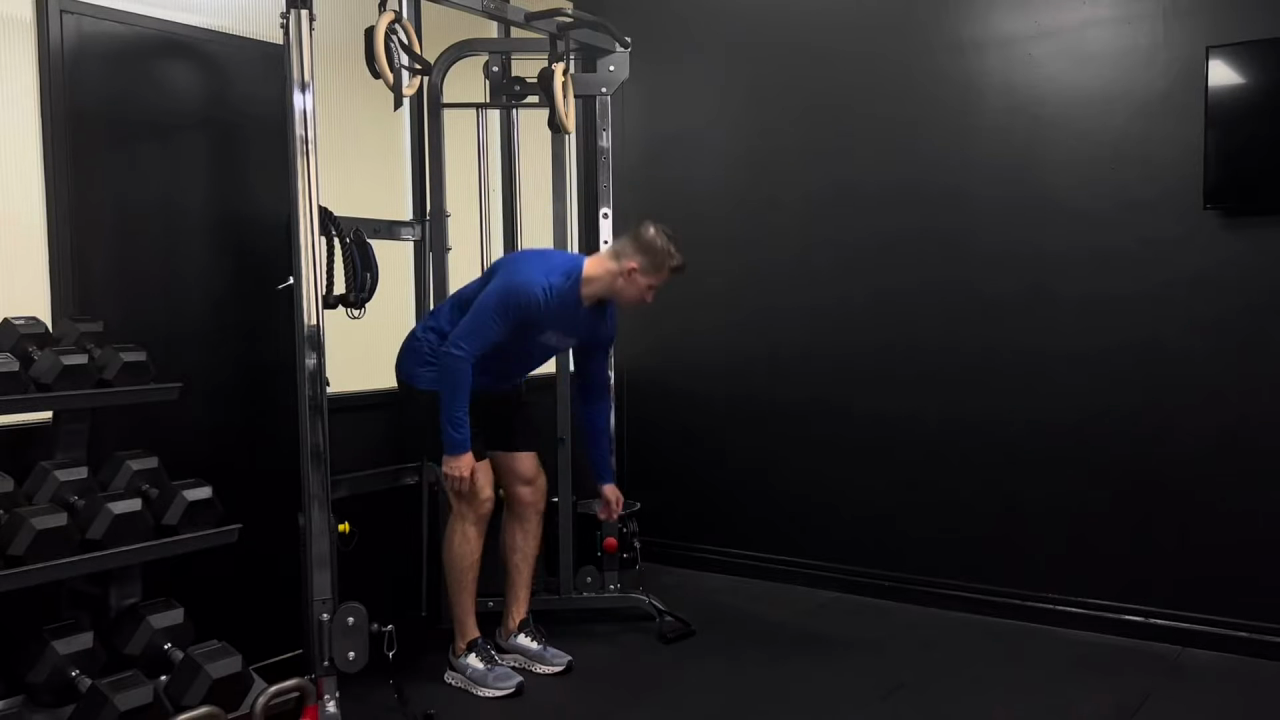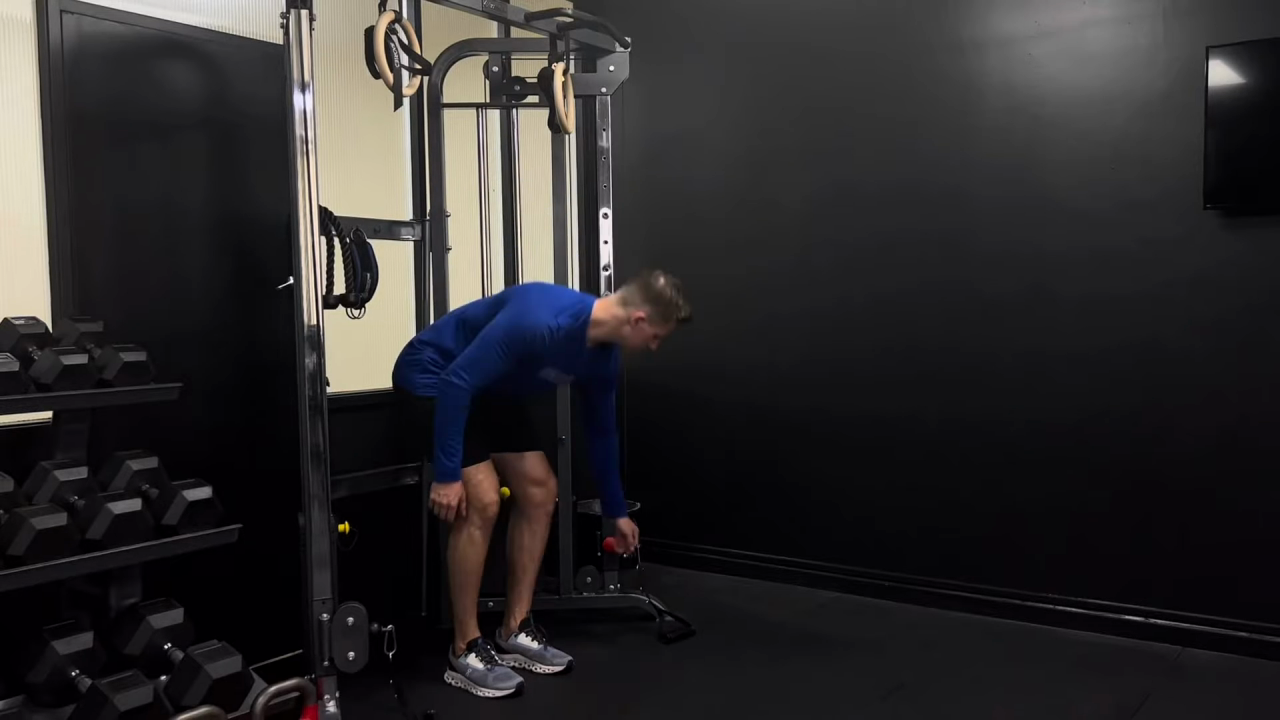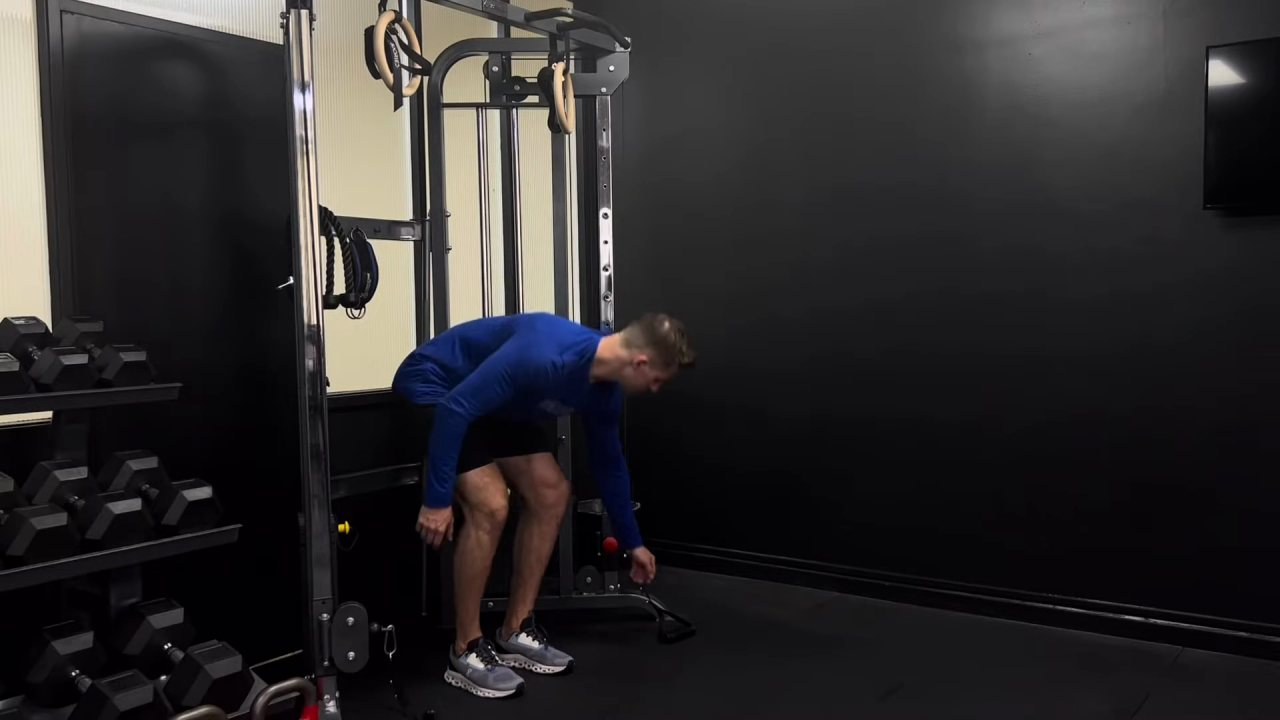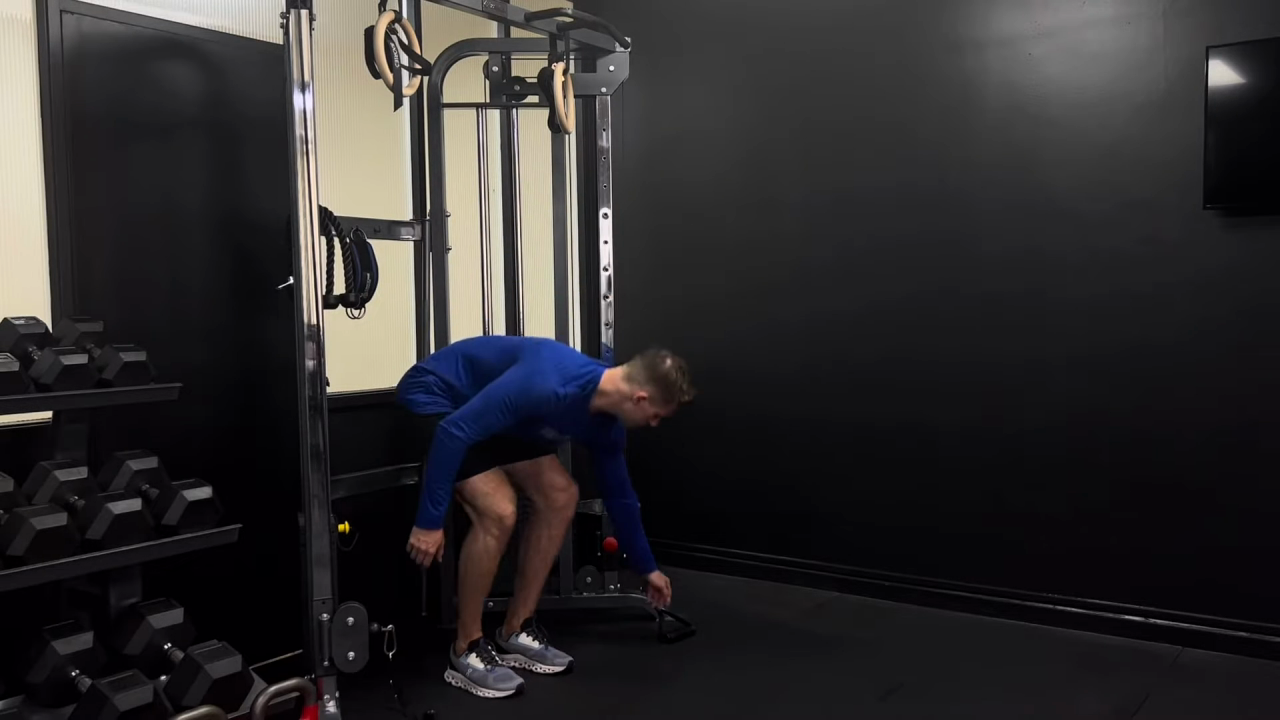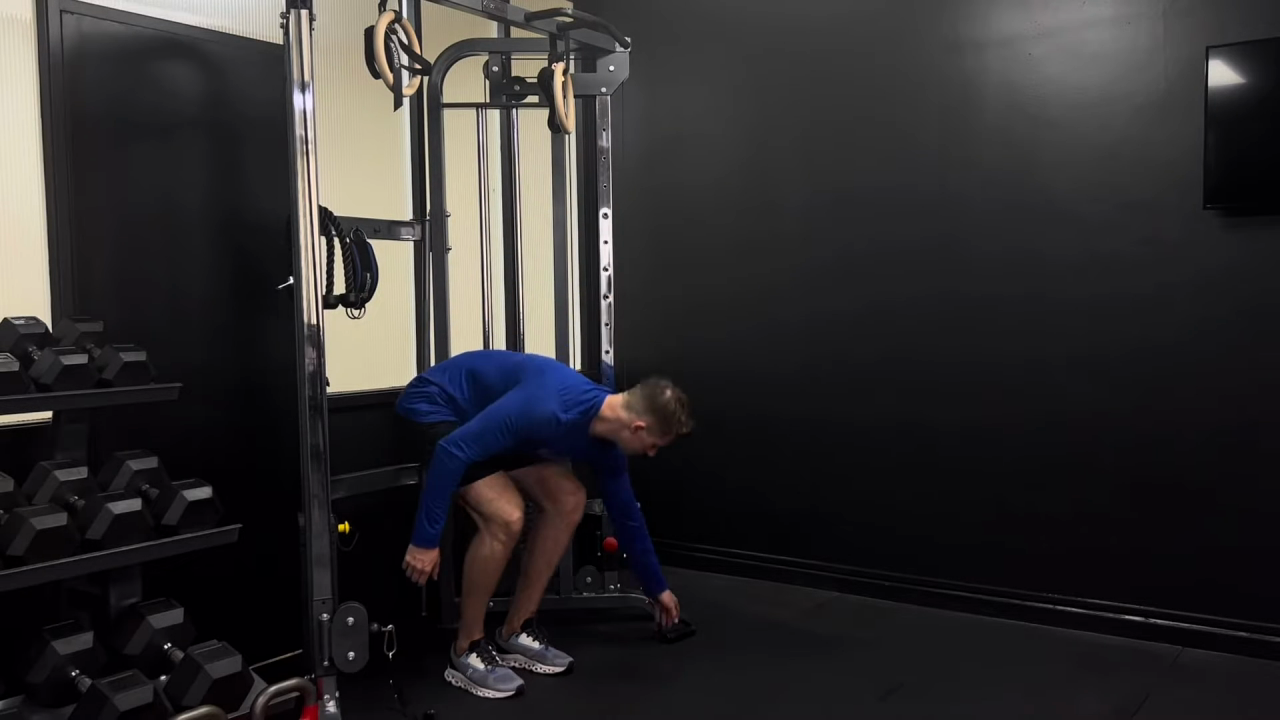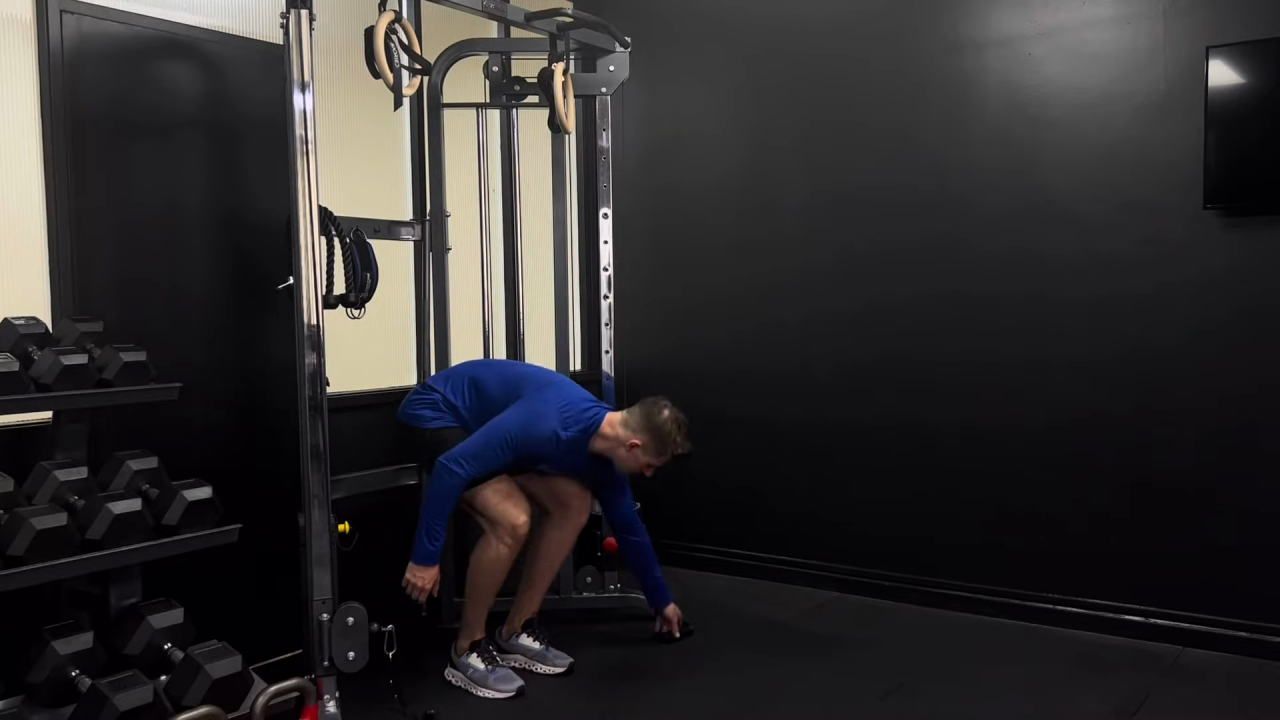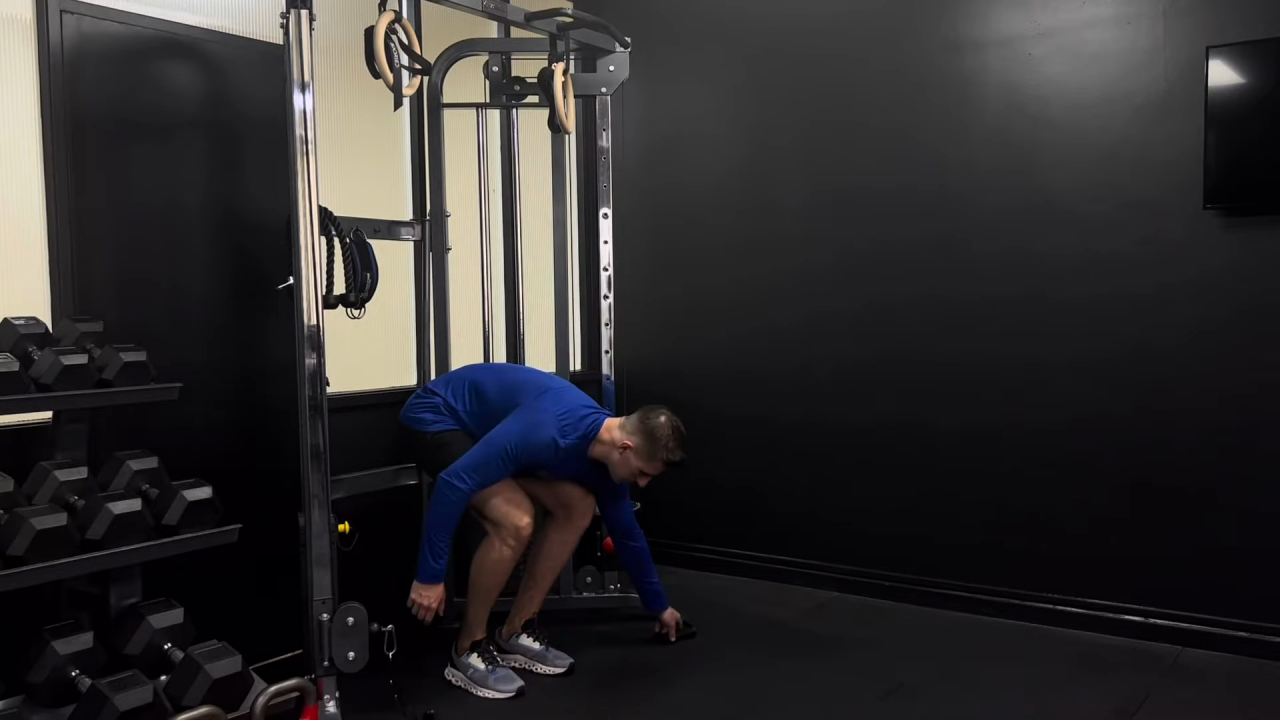
dt=0.1s
person 1, frame 1
left shoulder: (598, 314)
right shoulder: (532, 284)
left elbow: (593, 396)
right elbow: (455, 353)
left wrist: (605, 477)
right wrist: (455, 448)
left hip: (494, 384)
right hip: (435, 376)
left knee: (529, 489)
right knee: (476, 497)
left ankle: (515, 631)
right ankle: (465, 649)
person 1, frame 2
left shoulder: (602, 354)
right shoulder: (539, 320)
left elbow: (601, 432)
right elbow: (458, 382)
left wrist: (616, 511)
right wrist: (447, 474)
right hip: (433, 380)
left knee: (541, 488)
right knee: (482, 502)
left ankle: (515, 631)
right ankle: (465, 650)
person 1, frame 3
left shoulder: (603, 388)
right shoulder: (544, 358)
left elbow: (610, 466)
right elbow: (455, 409)
left wrist: (633, 542)
right wrist: (437, 500)
right hip: (435, 387)
left knee: (551, 493)
right knee: (490, 505)
left ankle: (515, 631)
right ankle: (466, 649)
person 1, frame 4
left shoulder: (603, 418)
right shoulder: (546, 385)
left elbow: (618, 492)
right elbow: (454, 432)
left wrist: (646, 565)
right wrist: (430, 520)
left hip: (488, 408)
right hip: (435, 396)
left knee: (560, 497)
right knee: (499, 510)
left ankle: (516, 630)
right ankle: (467, 650)
person 1, frame 5
left shoulder: (604, 435)
right shoulder: (548, 411)
left elbow: (626, 514)
right elbow: (452, 451)
left wrist: (657, 587)
right wrist: (425, 539)
left hip: (487, 412)
right hip: (434, 407)
left knee: (568, 501)
right knee: (506, 516)
left ankle: (515, 632)
right ankle: (467, 649)
person 1, frame 6
left shoulder: (602, 451)
right shoulder: (549, 425)
left elbow: (628, 527)
right elbow: (451, 466)
left wrist: (661, 599)
right wrist: (426, 557)
left hip: (488, 422)
right hip: (436, 414)
left knee: (574, 504)
right knee: (513, 520)
left ankle: (516, 632)
right ankle: (468, 649)
person 1, frame 7
left shoulder: (608, 450)
right shoulder: (547, 434)
left elbow: (627, 532)
right elbow: (453, 483)
left wrist: (659, 605)
right wrist: (429, 576)
left hip: (489, 422)
right hip: (437, 418)
left knee: (578, 506)
right knee: (515, 522)
left ankle: (515, 633)
right ankle: (468, 650)
